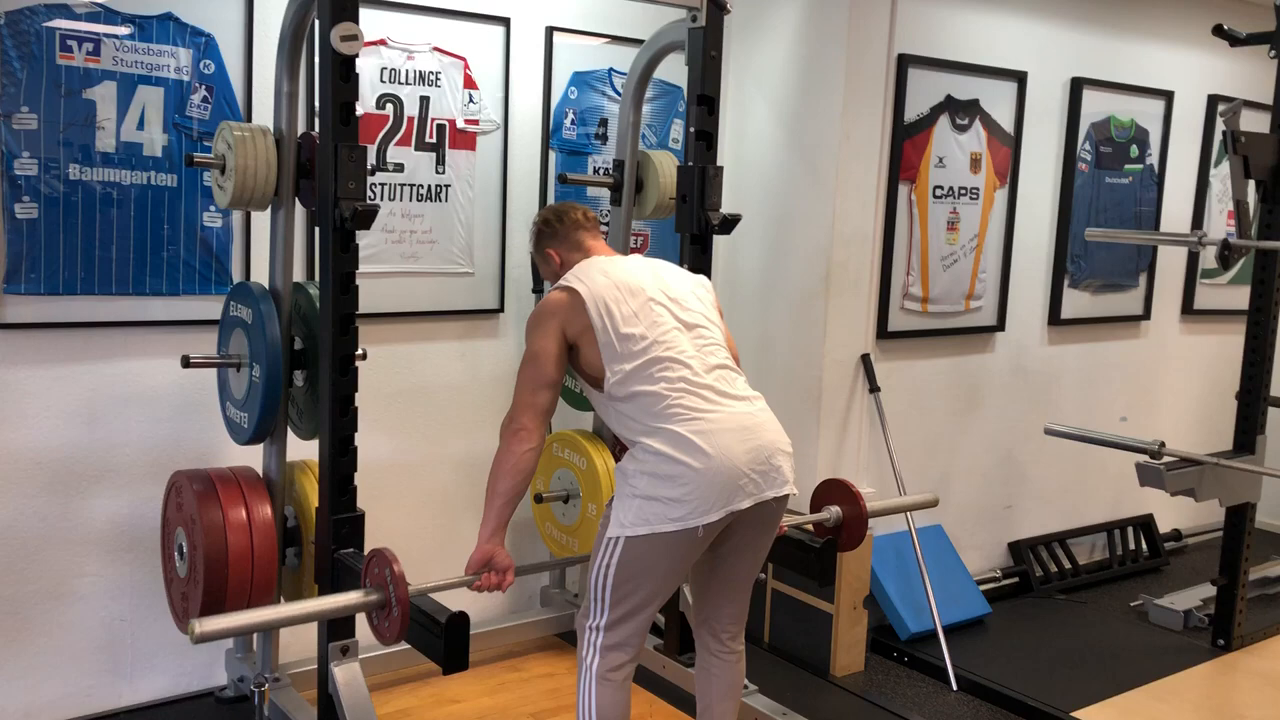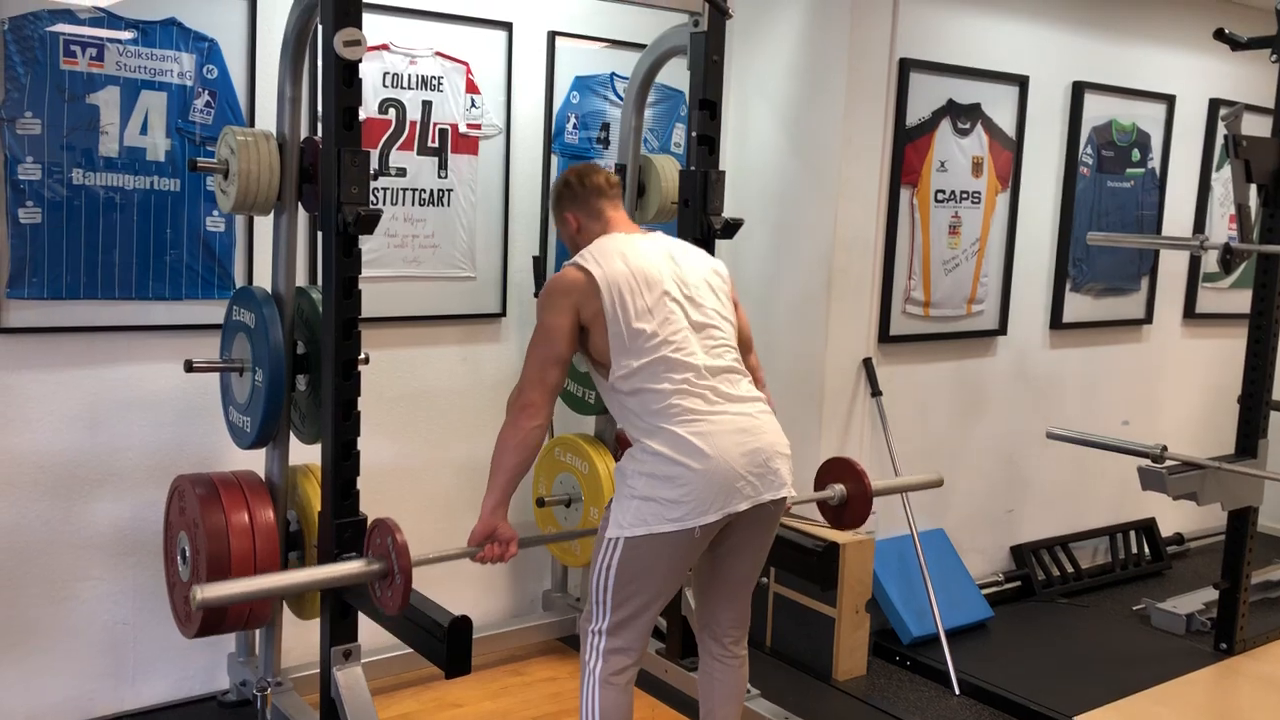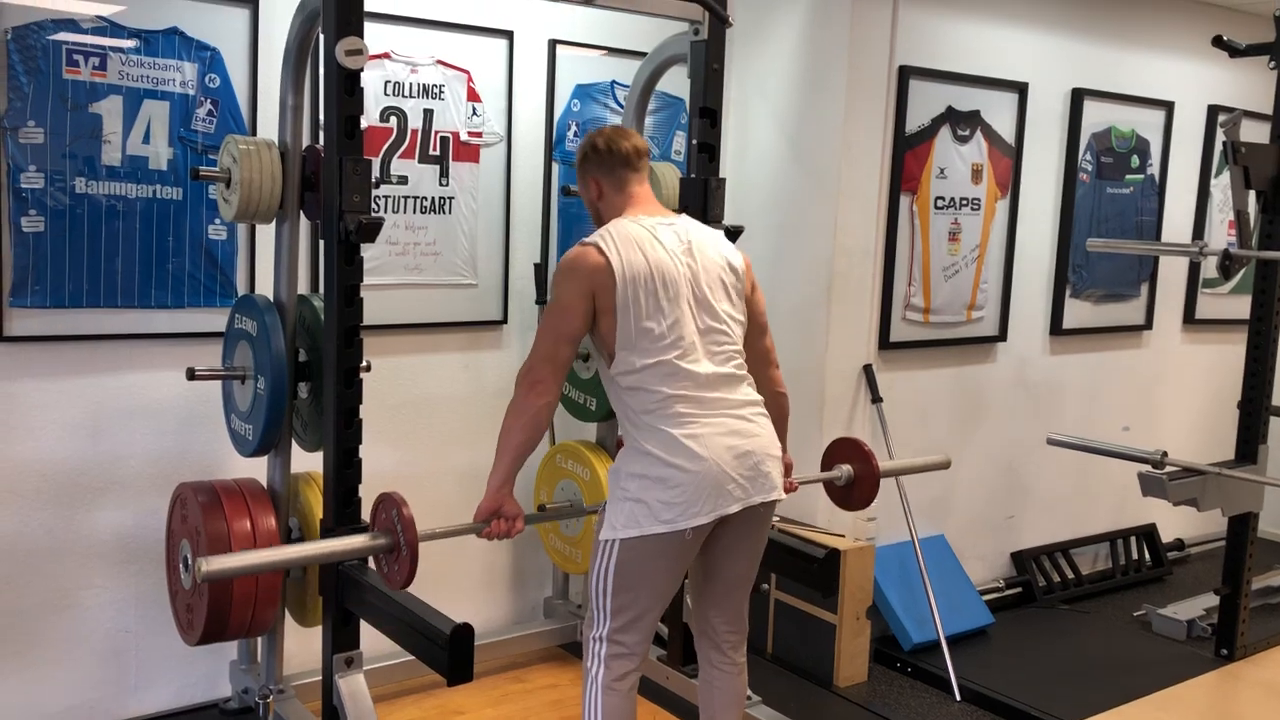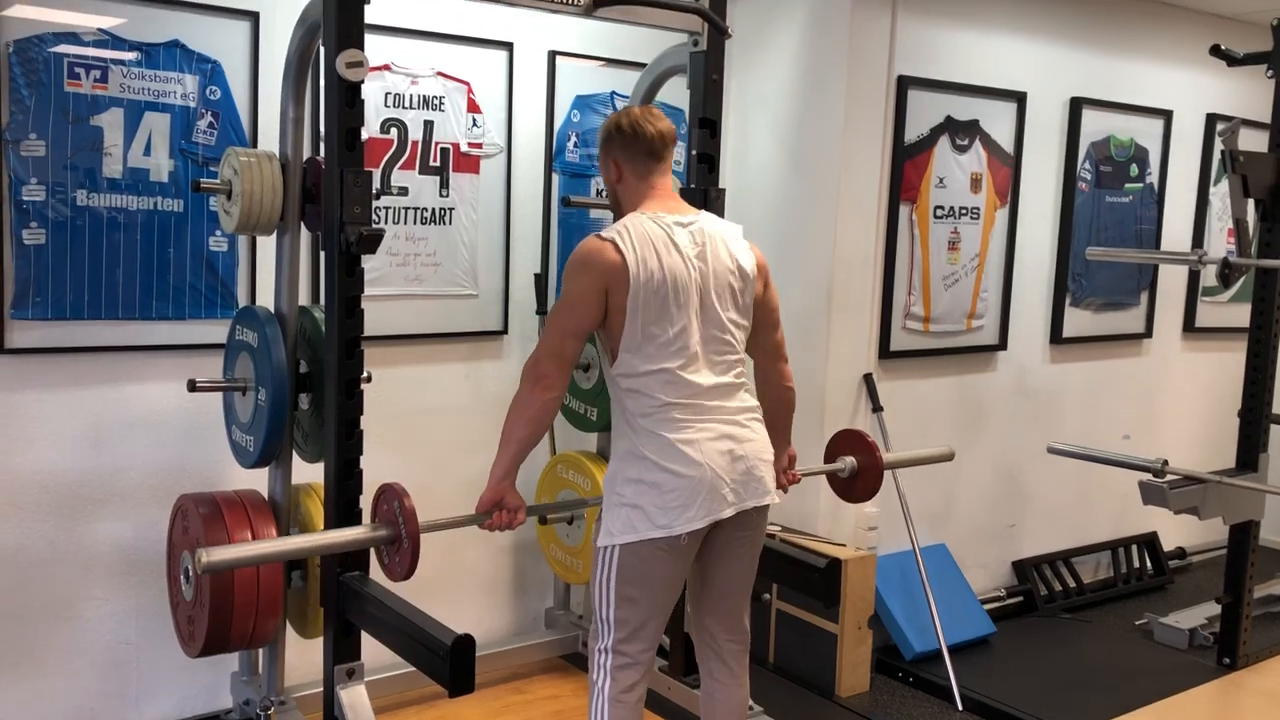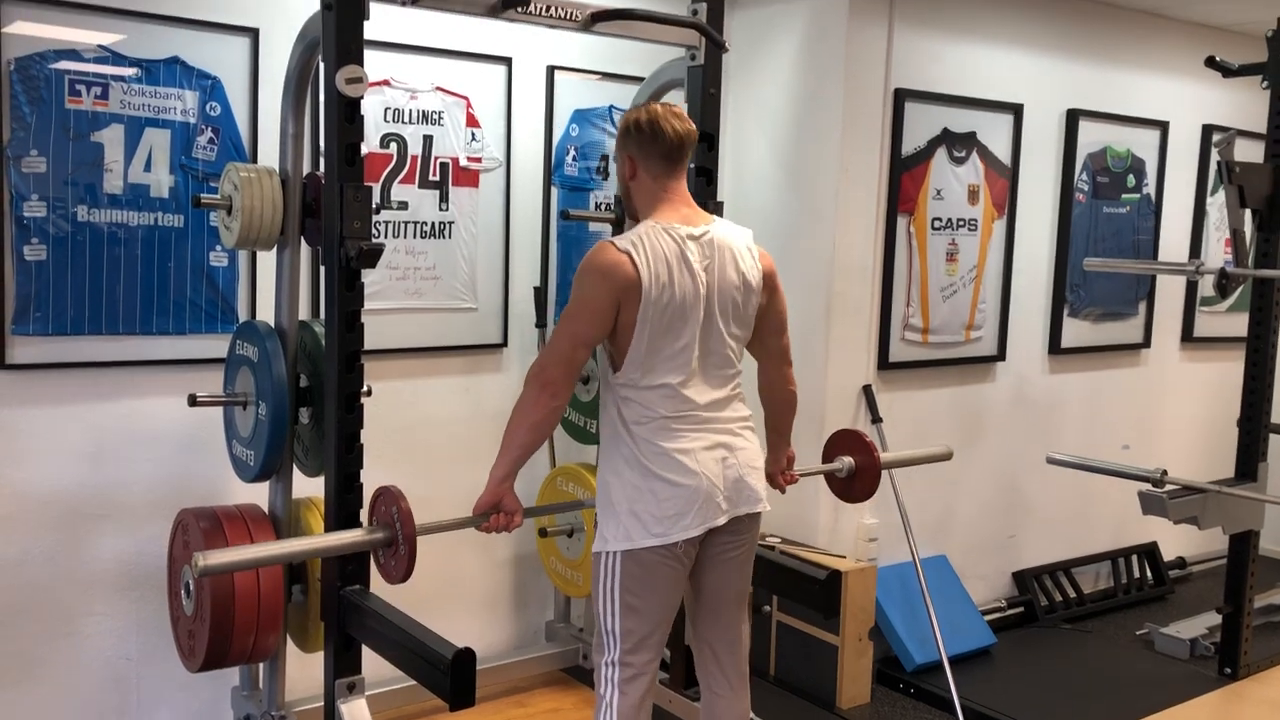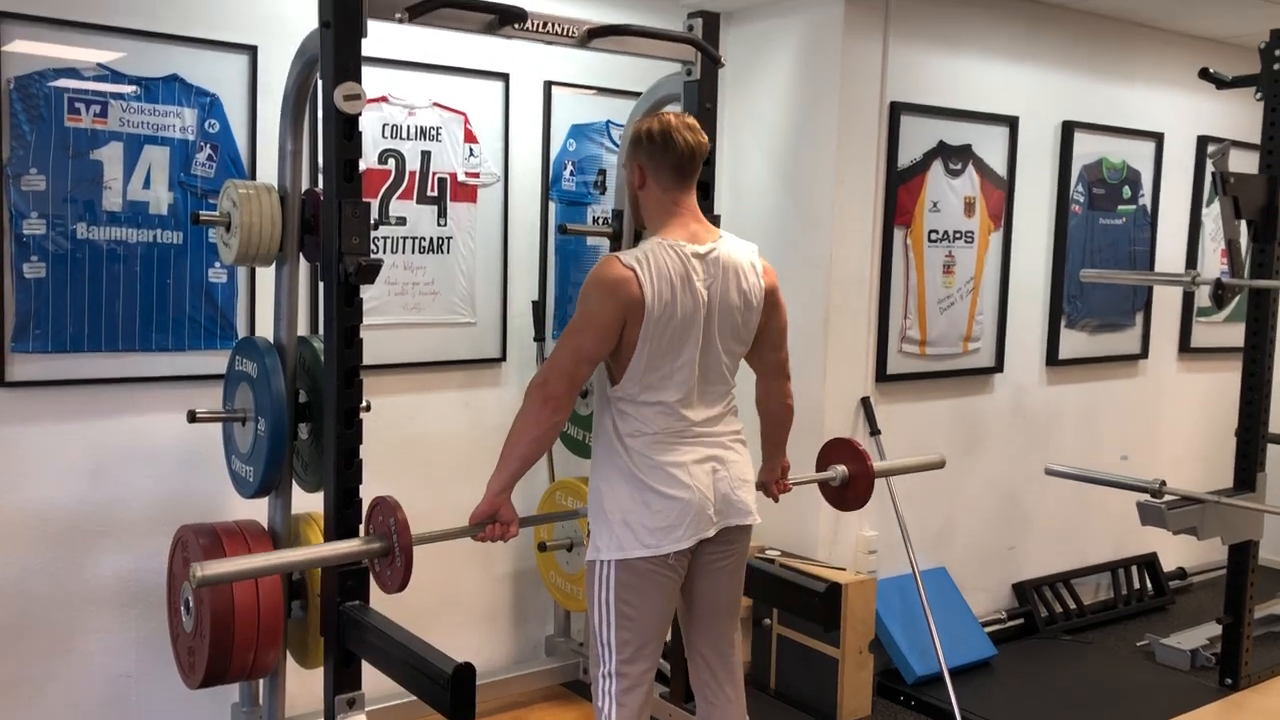
dt=0.2s
person 1, frame 1
left shoulder: (563, 300)
right shoulder: (686, 278)
left elbow: (524, 428)
left wrist: (491, 539)
left hip: (686, 472)
right hip: (768, 455)
left knee: (607, 640)
right knee: (723, 629)
person 1, frame 2
left shoulder: (577, 279)
right shoulder: (705, 261)
left elbow: (530, 405)
left wrist: (493, 512)
left hip: (684, 471)
right hip: (765, 457)
left knee: (611, 641)
right knee: (726, 631)
person 1, frame 3
left shoulder: (592, 259)
right shoulder: (724, 248)
left elbow: (539, 382)
left wrist: (499, 488)
right wrist: (779, 453)
left hip: (672, 474)
right hip: (753, 462)
left knee: (614, 648)
right knee: (725, 636)
person 1, frame 4
left shoulder: (606, 253)
right shoulder: (741, 247)
left elbow: (546, 375)
right elbow: (775, 367)
left wrist: (501, 479)
right wrist: (781, 450)
left hip: (662, 484)
right hip: (746, 468)
left knee: (620, 659)
right knee: (727, 646)
person 1, frame 5
left shoulder: (618, 261)
right shoulder: (752, 255)
left elbow: (551, 380)
right elbow: (779, 370)
left wrist: (500, 482)
right wrist: (779, 452)
left hip: (655, 494)
right hip: (737, 480)
right knee: (726, 657)
person 1, frame 6
left shoulder: (623, 276)
right shoulder: (756, 271)
left elbow: (553, 393)
right elbow: (776, 383)
left wrist: (497, 492)
right wrist: (774, 461)
left hip: (646, 508)
right hip: (727, 493)
right knee: (720, 666)
